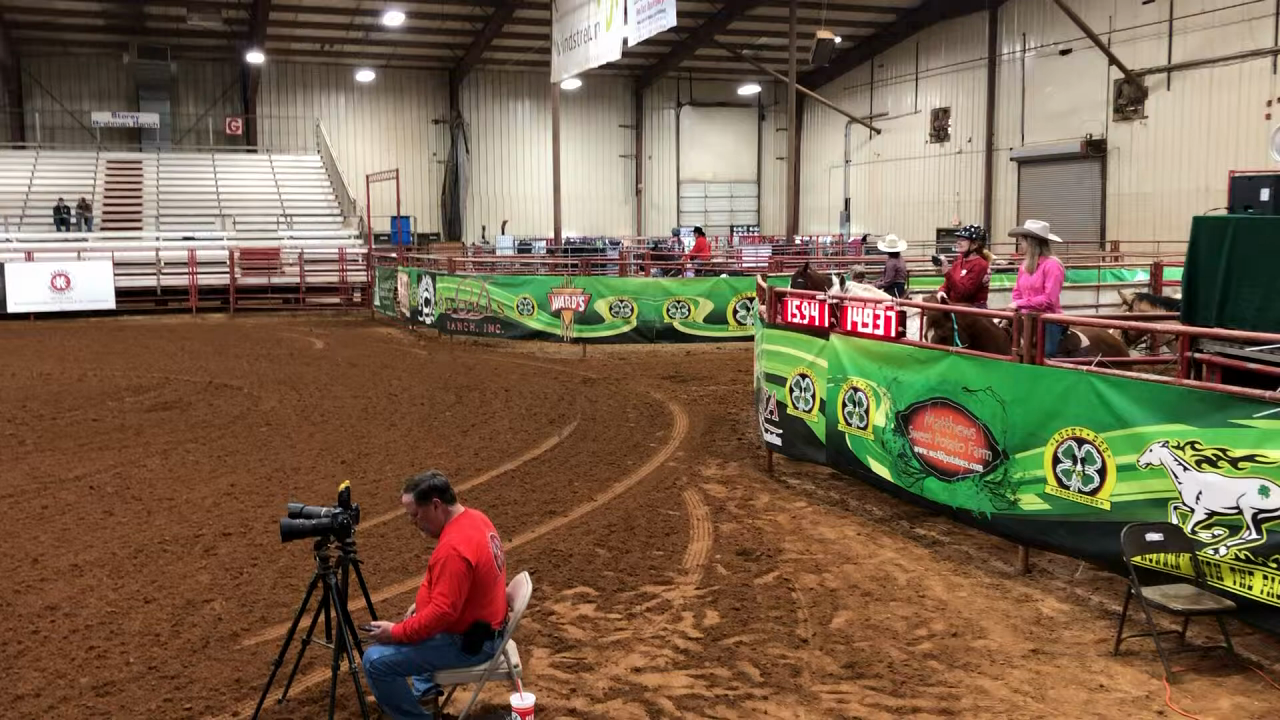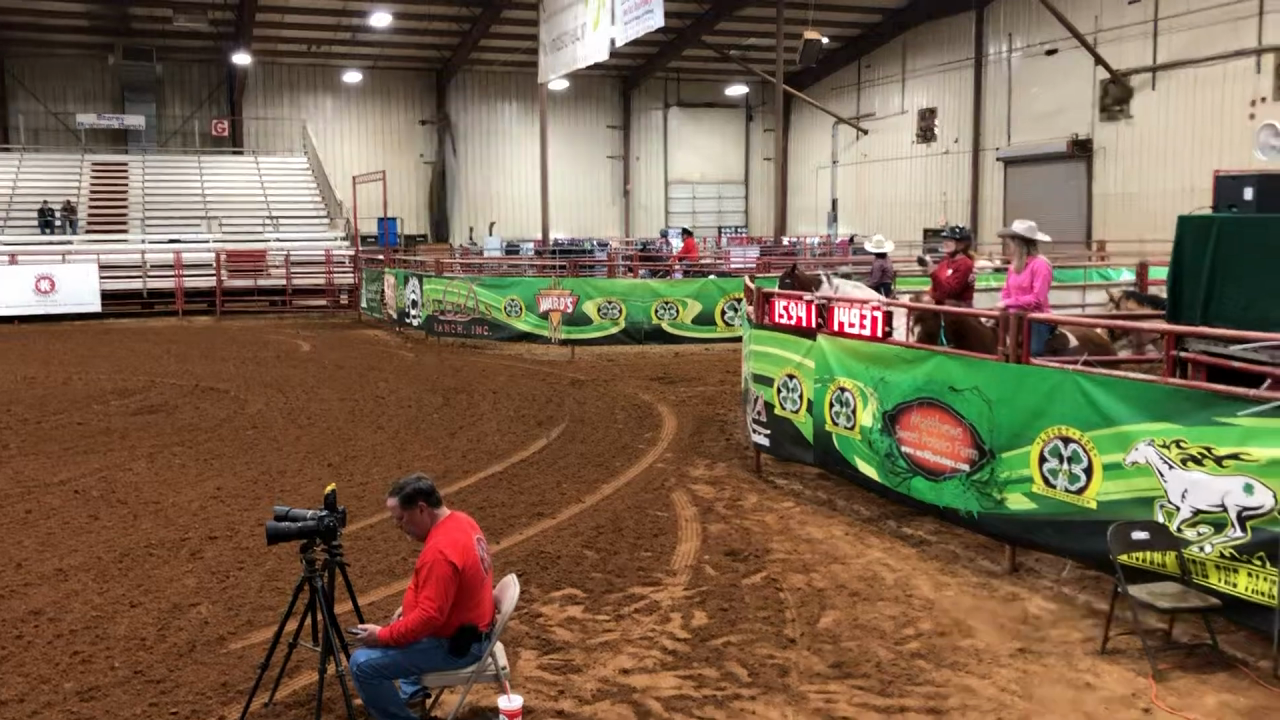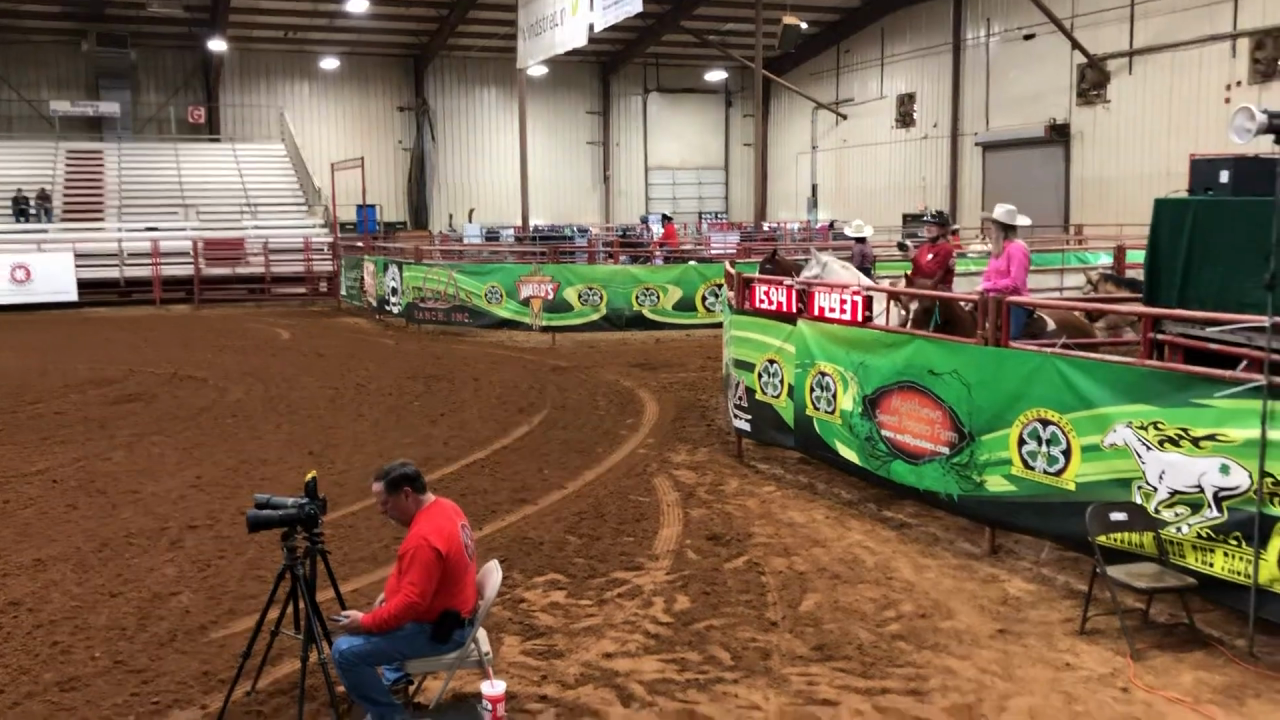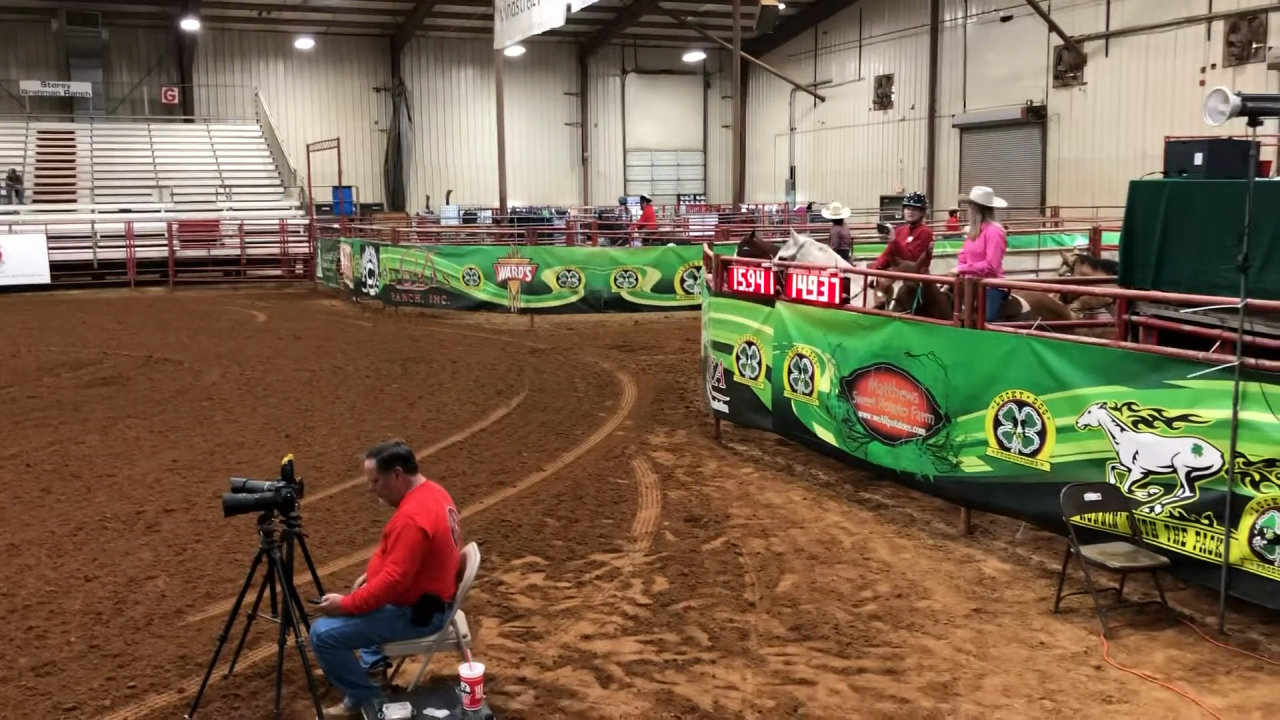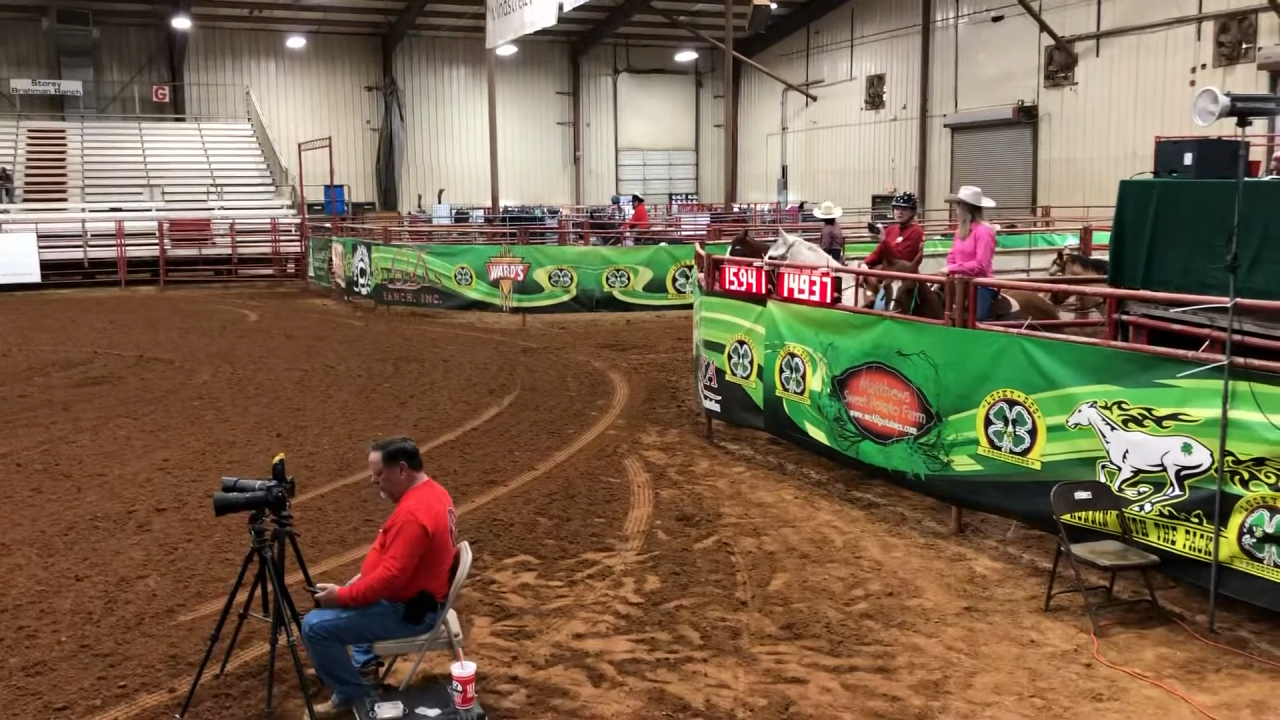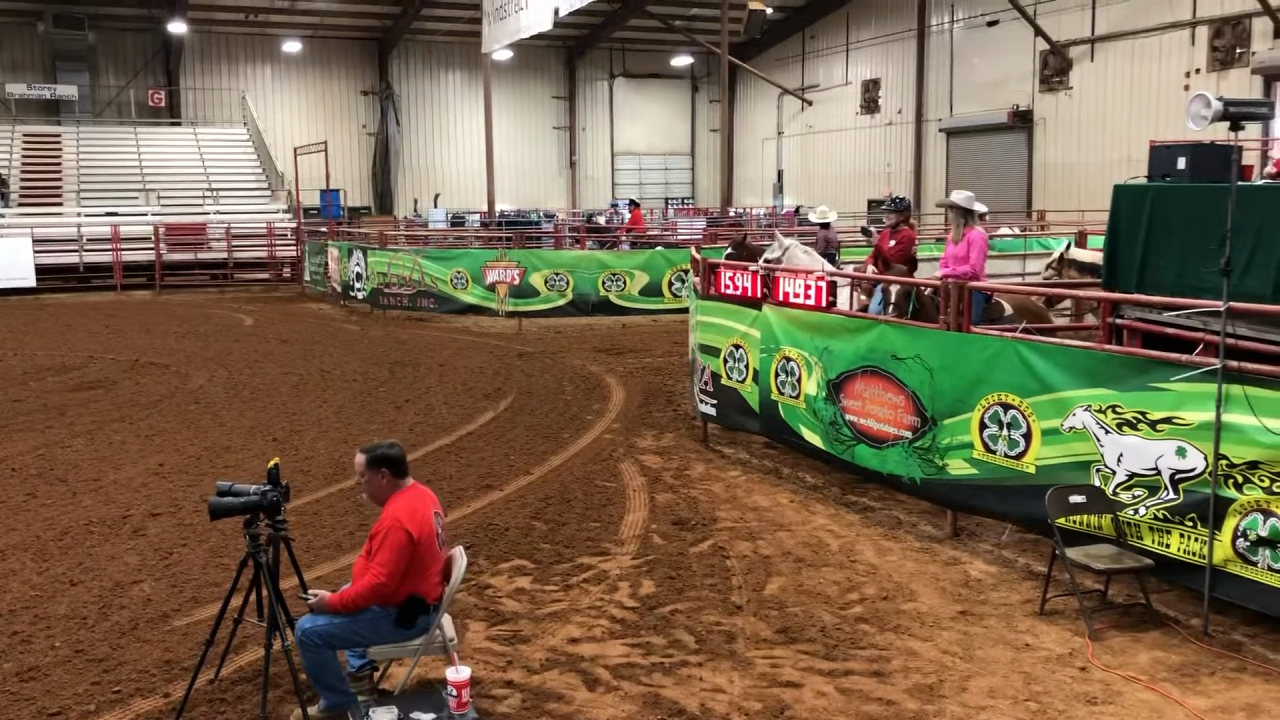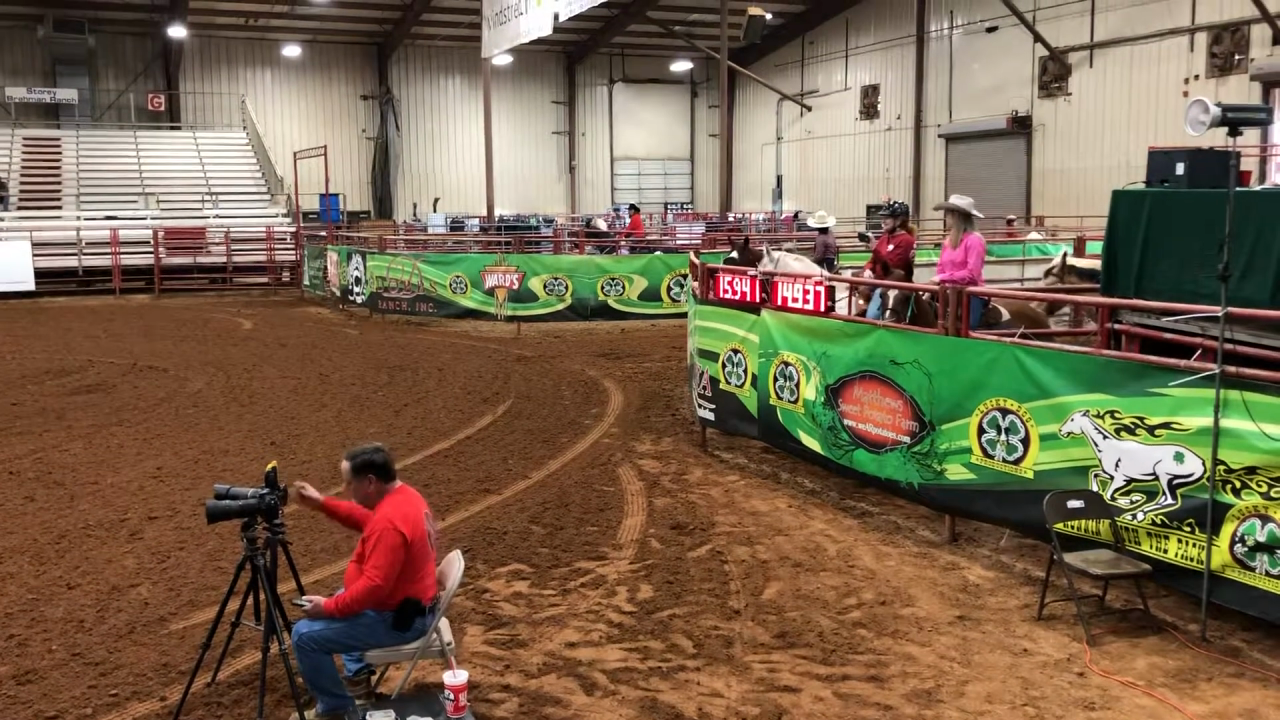
dt=0.4s
person 1, frame 1
left shoulder: (454, 547)
right shoulder: (475, 518)
left elbow: (442, 612)
left wrist: (395, 632)
right wrist: (423, 602)
left hip: (468, 641)
right hip: (481, 625)
left knee: (376, 660)
right knee: (414, 622)
right ankle: (425, 686)
person 1, frame 2
left shoulder: (440, 551)
right shoulder: (461, 521)
left elbow: (429, 617)
left wrist: (382, 635)
right wrist: (410, 605)
left hip: (455, 644)
right hip: (469, 628)
left knee: (363, 664)
right knee: (400, 625)
right ankle: (412, 690)
person 1, frame 3
left shoulder: (424, 537)
right shoulder: (446, 508)
left elbow: (411, 602)
left wrist: (366, 622)
right wrist: (392, 592)
left hip: (438, 630)
right hip: (451, 615)
left knee: (345, 651)
right knee: (383, 611)
right ankle: (395, 677)
person 1, frame 4
left shoulder: (412, 517)
right shoulder: (434, 492)
left elbow: (392, 582)
left wrist: (345, 604)
right wrist: (372, 575)
left hip: (418, 613)
right hip: (428, 598)
left knee: (323, 633)
right knee: (363, 597)
right ankle: (373, 663)
person 1, frame 5
left shoulder: (412, 514)
right shoulder: (434, 492)
left elbow: (390, 577)
left wrist: (341, 595)
right wrist: (364, 577)
left hip: (409, 611)
right hip: (421, 597)
left knee: (315, 626)
right knee: (355, 596)
left ankle: (353, 697)
right ankle: (364, 664)
person 1, frame 6
left shoulder: (396, 519)
right shoulder: (421, 494)
left elbow: (379, 584)
left wrist: (332, 602)
left hip: (403, 615)
right hip: (416, 601)
left knee: (308, 630)
right knee: (348, 593)
right ankle: (360, 672)
person 1, frame 7
left shoulder: (389, 522)
right shoulder: (405, 495)
left elbow: (374, 587)
right elbow: (367, 518)
left wrist: (328, 607)
right wrist: (322, 504)
left hip: (397, 618)
right hip: (409, 604)
left knee: (304, 635)
right knee: (343, 599)
right ankle: (357, 676)
